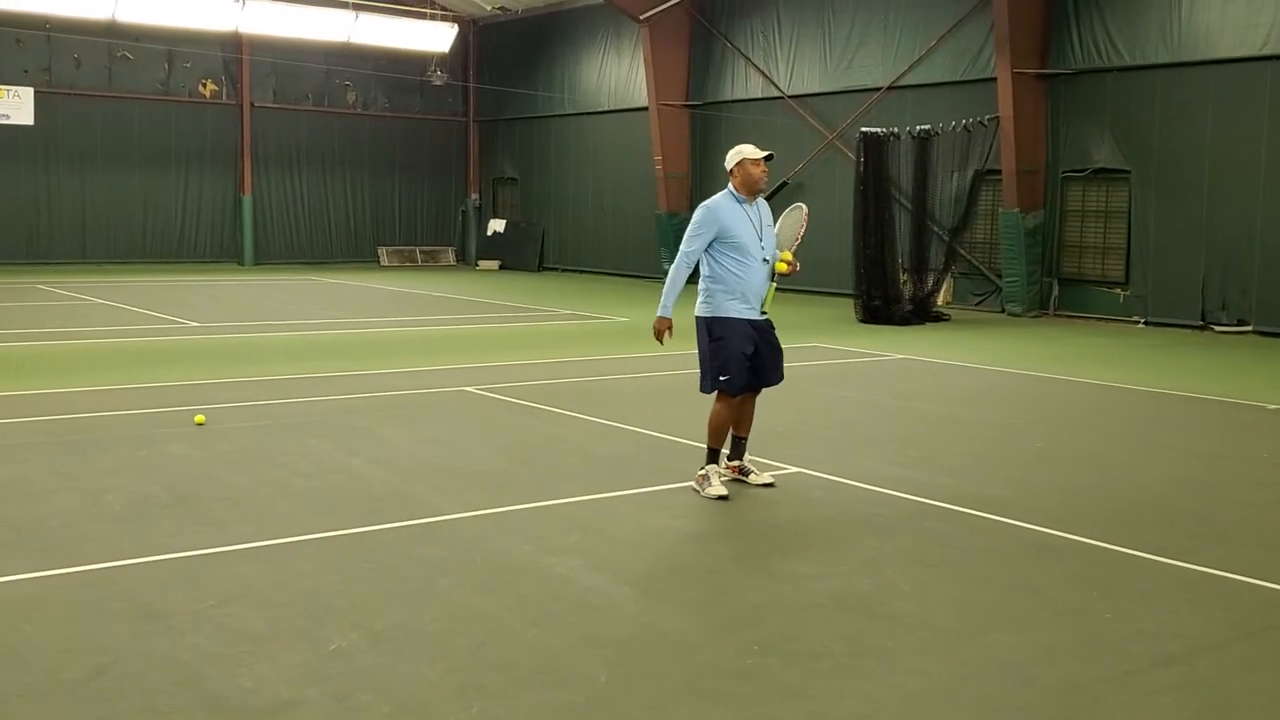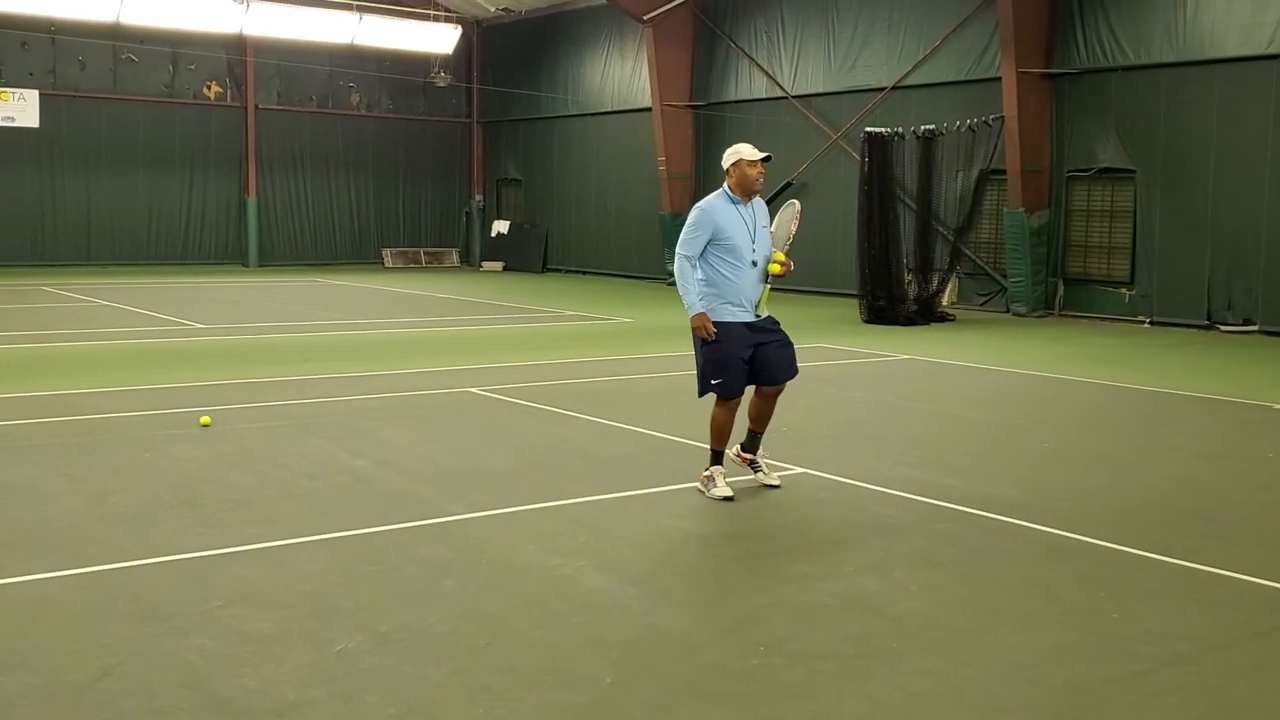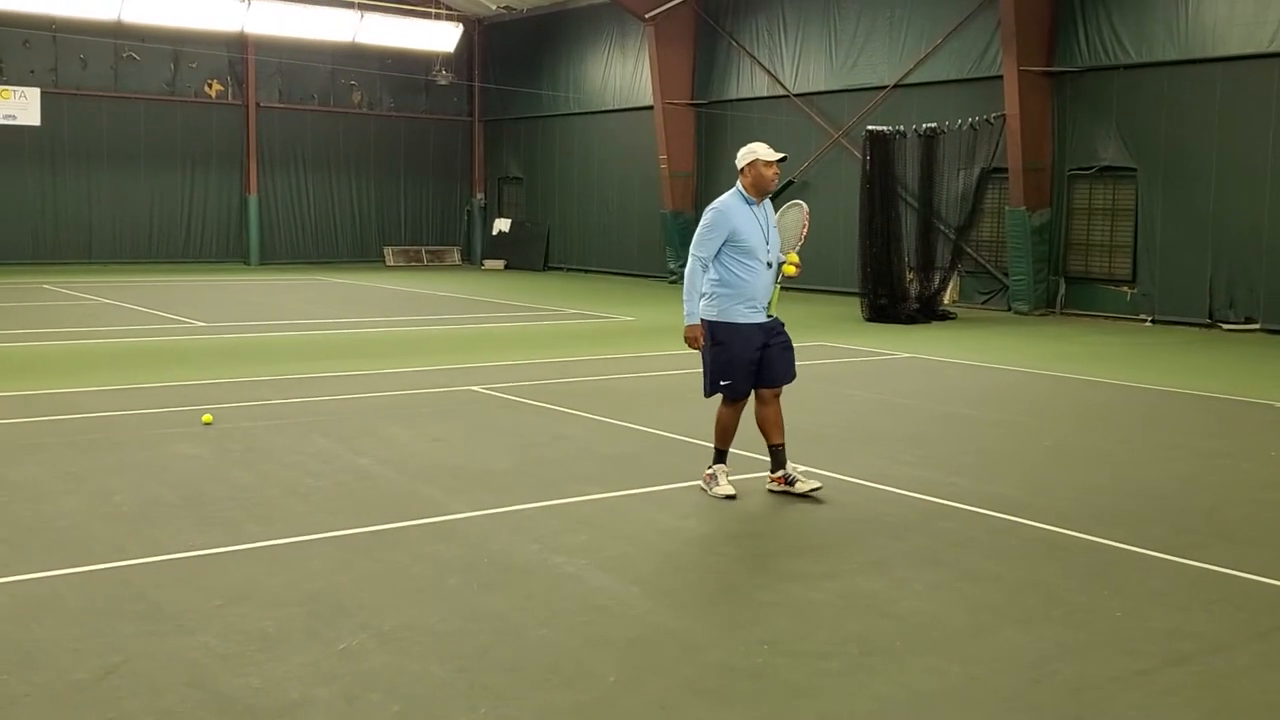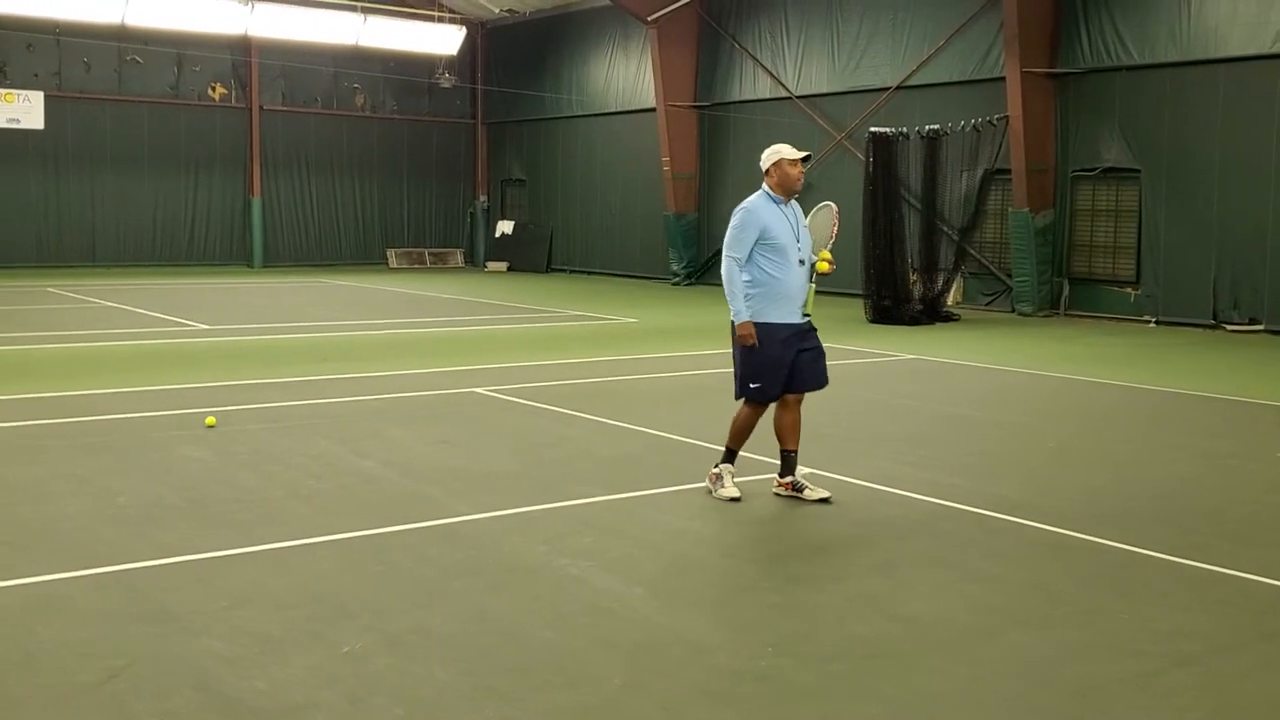
dt=0.4s
person 1, frame 1
left shoulder: (763, 208)
right shoulder: (714, 209)
right elbow: (684, 260)
left wrist: (783, 265)
right wrist: (665, 310)
left hip: (757, 316)
right hip: (724, 317)
left knee: (751, 389)
right knee: (729, 393)
left ankle: (736, 461)
right ankle: (708, 469)
person 1, frame 2
left shoulder: (760, 207)
right shoulder: (708, 210)
right elbow: (683, 260)
left wrist: (778, 264)
right wrist: (694, 309)
left hip: (758, 317)
right hip: (720, 321)
left knee: (774, 384)
right knee: (729, 396)
left ankle: (749, 451)
right ankle: (713, 471)
person 1, frame 3
left shoulder: (766, 207)
right shoulder: (722, 211)
right elbow: (696, 264)
left wrist: (784, 263)
right wrist: (692, 318)
left hip: (765, 320)
right hip: (729, 322)
left knee: (770, 393)
right knee: (735, 398)
left ankle: (779, 472)
right ankle: (716, 470)
person 1, frame 4
left shoulder: (795, 209)
right shoulder: (752, 210)
right elbow: (731, 264)
left wrist: (818, 263)
right wrist: (742, 318)
left hip: (797, 323)
right hip: (763, 325)
left knee: (792, 398)
right knee: (758, 400)
left ankle: (788, 477)
right ankle: (723, 468)
